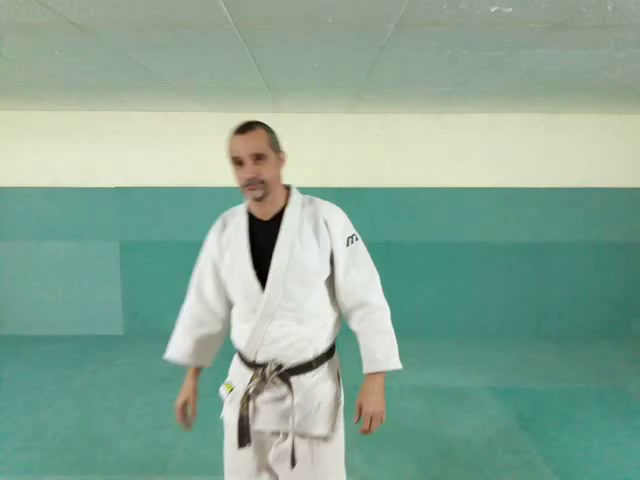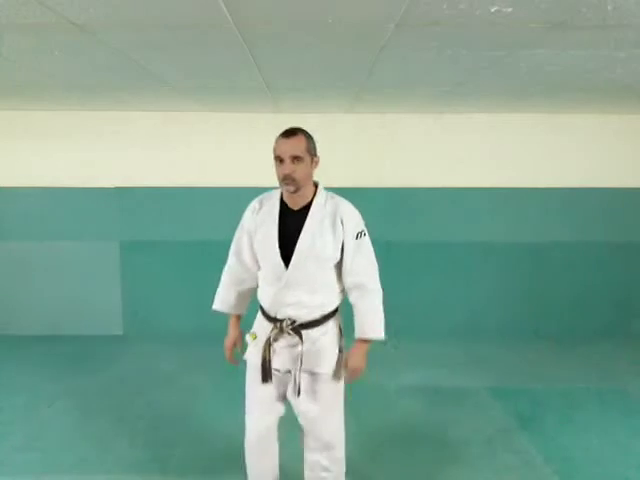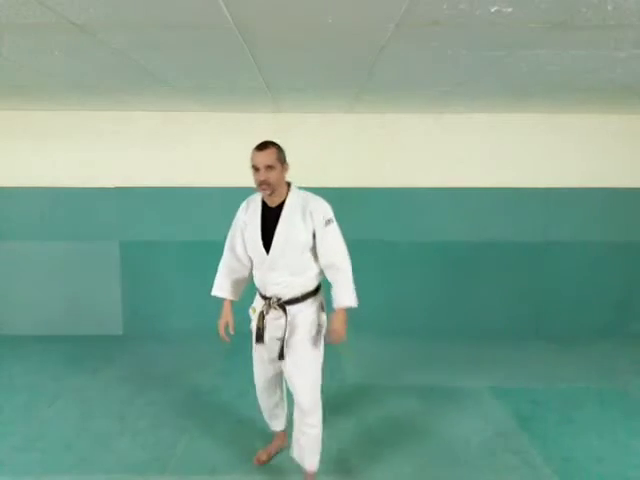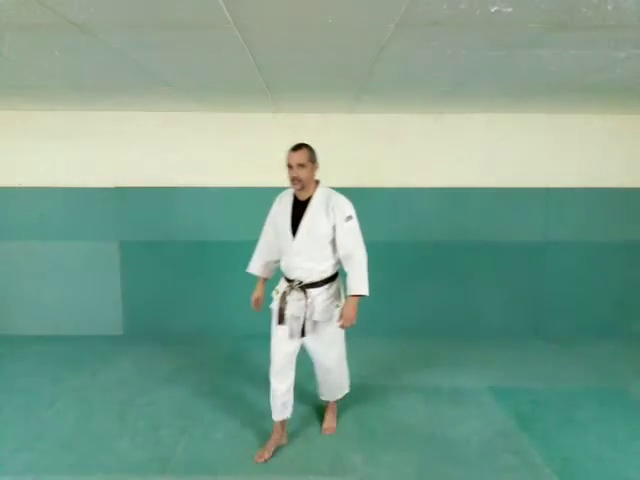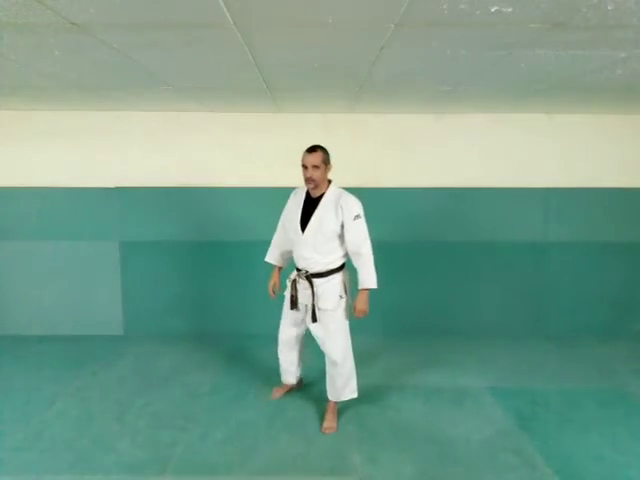
dt=0.5s
person 1, frame 1
left shoulder: (326, 221)
right shoulder: (224, 231)
left elbow: (365, 301)
right elbow: (205, 307)
left wrist: (373, 382)
right wrist: (191, 378)
left hip: (313, 385)
right hip: (249, 388)
person 1, frame 2
left shoulder: (342, 214)
right shoulder: (259, 210)
left elbow: (363, 281)
right elbow: (241, 269)
left wrist: (361, 344)
right wrist: (234, 324)
left hip: (319, 339)
right hip: (268, 335)
left knee: (324, 433)
right knee: (259, 427)
person 1, frame 3
left shoulder: (313, 207)
right shoulder: (248, 210)
left elbow: (337, 261)
right elbow: (235, 260)
left wrist: (341, 313)
right wrist: (227, 306)
left hip: (304, 312)
right hip: (266, 310)
left knee: (304, 393)
right knee: (266, 381)
right ankle: (279, 435)
person 1, frame 4
left shoulder: (337, 204)
right shoulder: (282, 201)
left elbow: (354, 254)
right elbow: (269, 244)
left wrist: (352, 300)
right wrist: (260, 284)
left hip: (323, 295)
right hip: (288, 293)
left knee: (328, 358)
right knee: (280, 361)
left ankle: (331, 406)
right ankle: (279, 432)
person 1, frame 5
left shoulder: (346, 203)
right shoulder: (296, 197)
left elbow: (361, 249)
right elbow: (284, 235)
left wrist: (363, 293)
right wrist: (276, 271)
left hip: (329, 285)
right hip: (299, 282)
left knee: (335, 347)
right knee: (288, 336)
left ankle: (333, 406)
right ankle: (291, 380)
